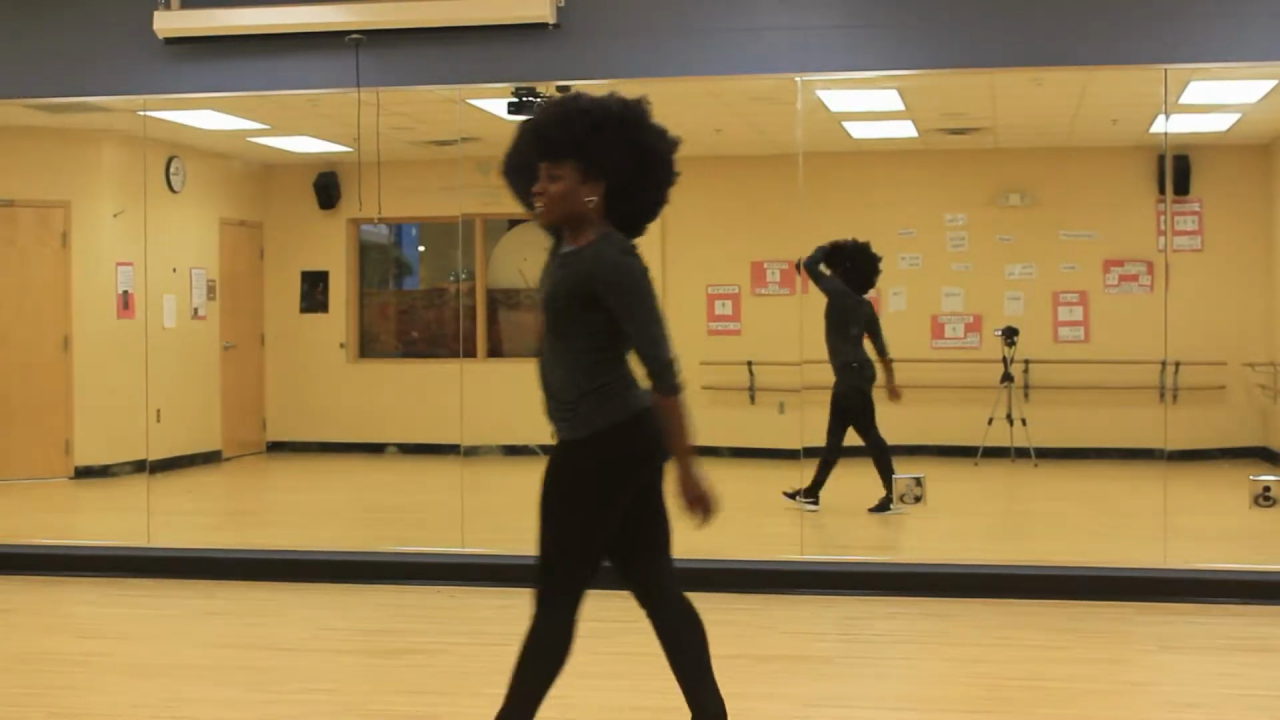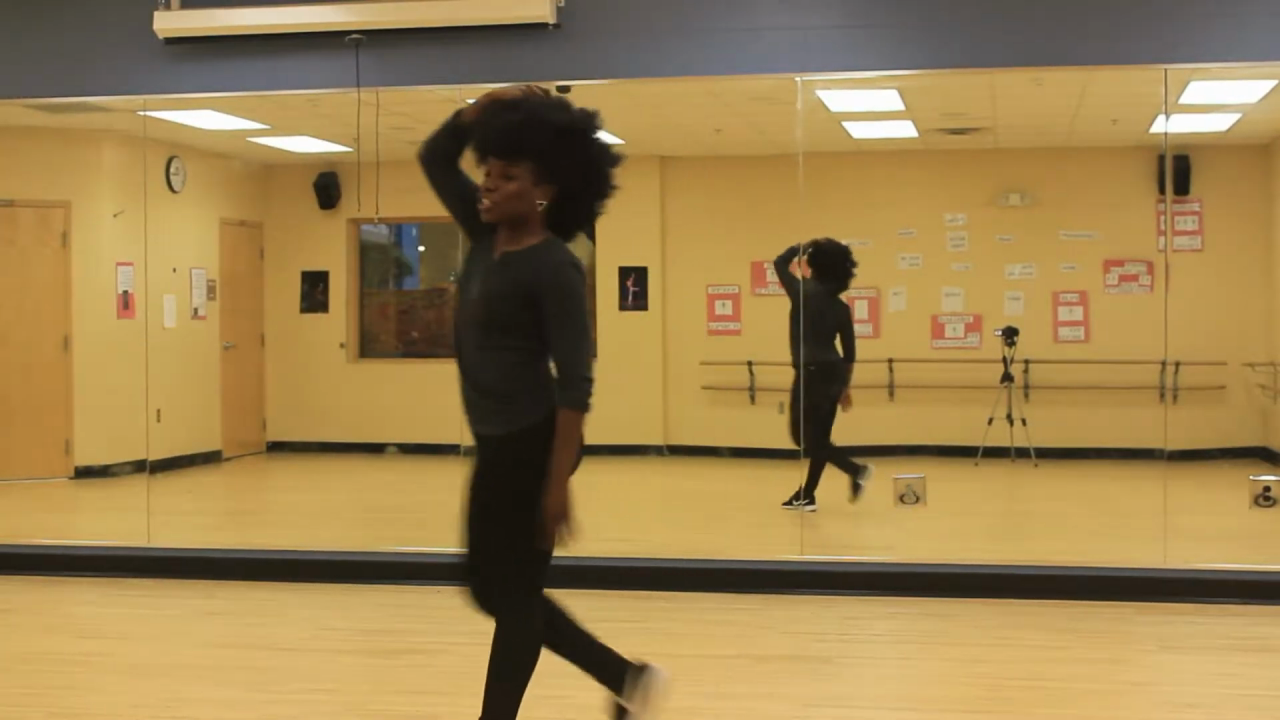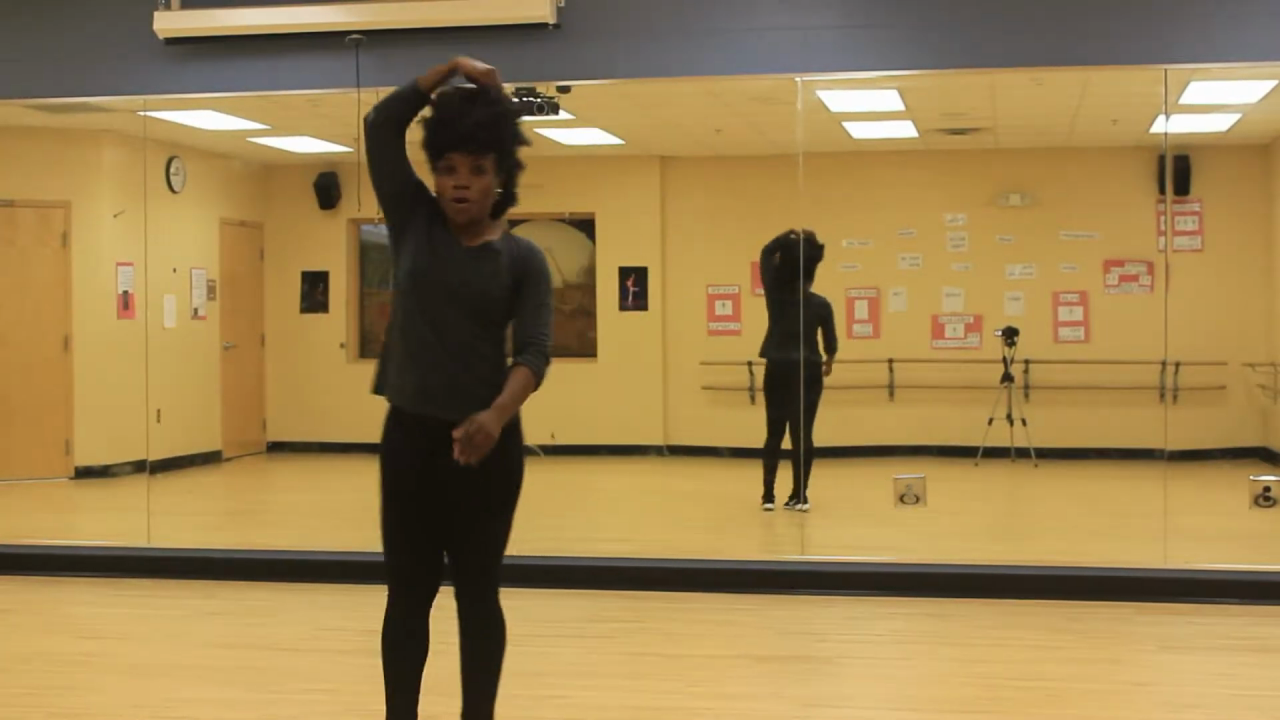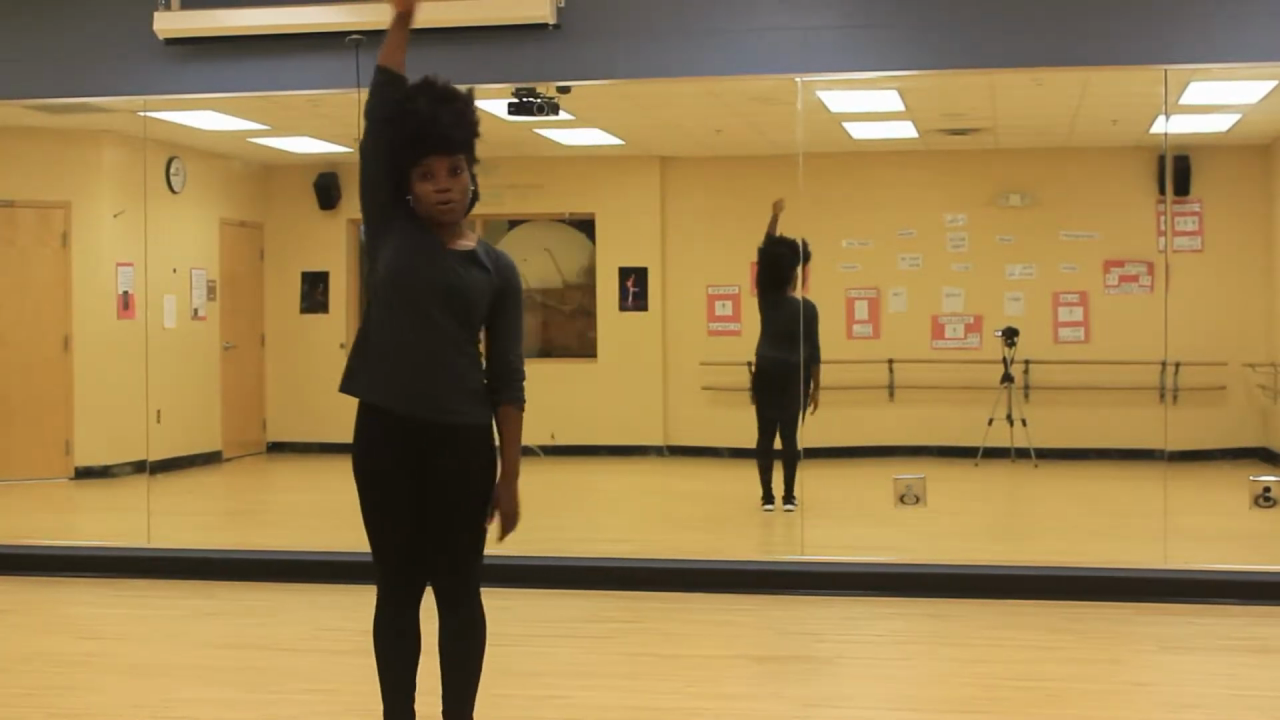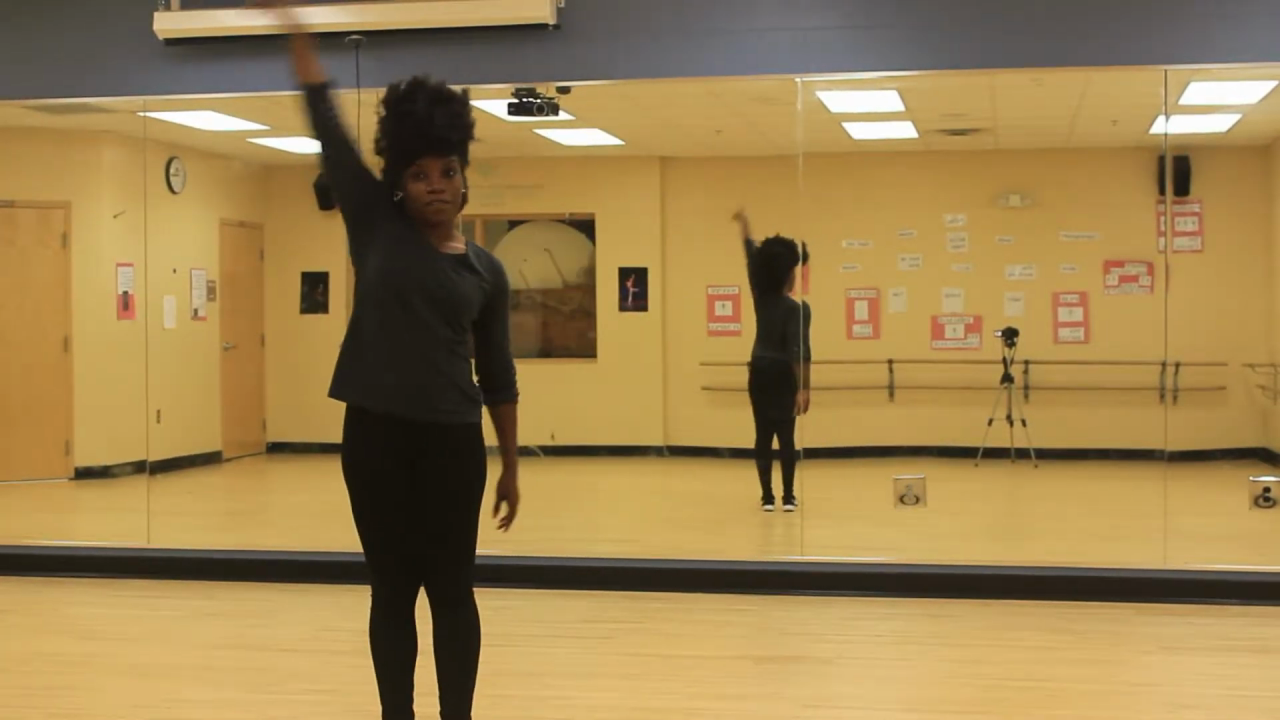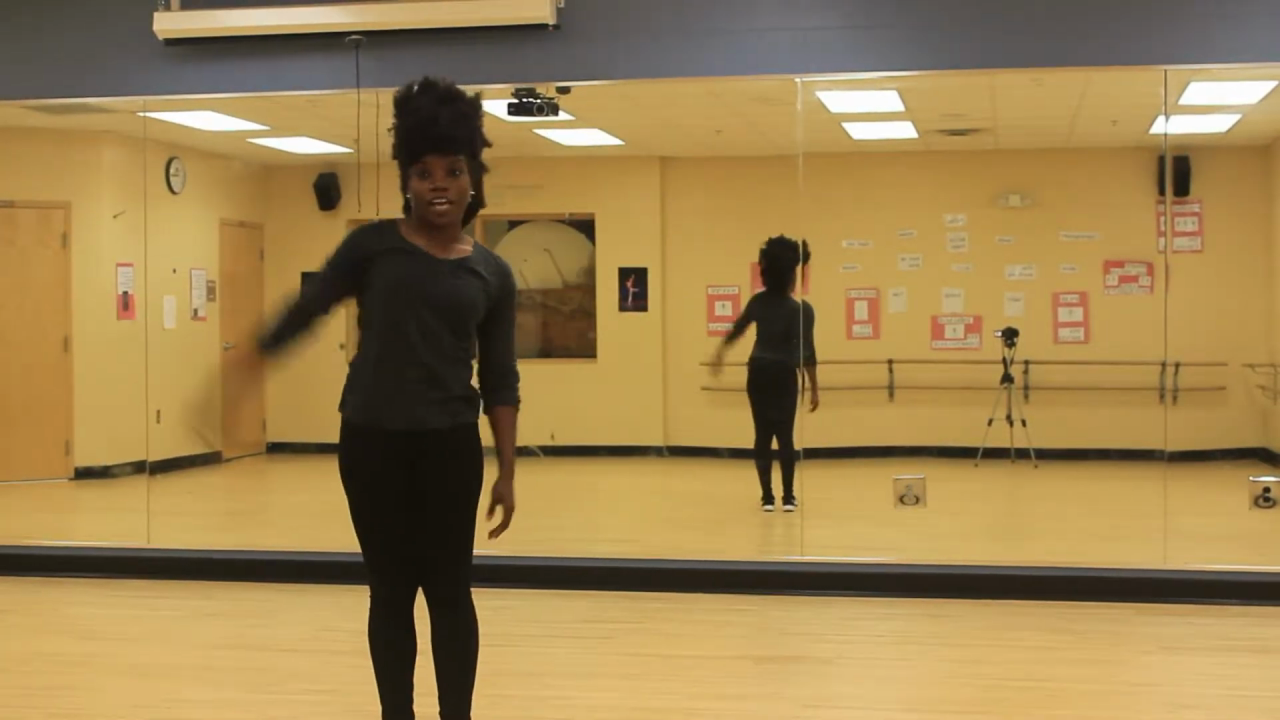
dt=0.3s
person 1, frame 1
left shoulder: (609, 259)
right shoulder: (571, 241)
left elbow: (659, 363)
right elbow: (512, 169)
left wrist: (685, 463)
right wrist: (548, 123)
left hip: (601, 444)
right hip: (620, 438)
left knee: (556, 594)
right knee: (657, 588)
person 1, frame 2
left shoulder: (557, 267)
right shoulder: (485, 235)
left elbow: (574, 381)
right elbow: (436, 154)
left wrist: (559, 480)
right wrist: (495, 102)
left hip: (532, 445)
right hip: (498, 443)
left knee: (512, 598)
right knee: (493, 584)
person 1, frame 3
left shoulder: (521, 258)
right shoulder: (414, 223)
left elbow: (534, 354)
right elbow: (380, 126)
left wrist: (497, 417)
right wrist: (450, 71)
left hip: (483, 437)
right hip: (411, 429)
left knee: (475, 588)
right knee: (407, 589)
person 1, frame 4
left shoulder: (496, 269)
right shoulder: (388, 228)
left elbow: (507, 377)
right elbow: (380, 115)
left wrist: (511, 472)
left hip: (463, 439)
right hip: (386, 432)
left knee: (458, 588)
right knee: (397, 587)
person 1, frame 5
left shoulder: (484, 270)
right shoulder: (374, 226)
left elbow: (498, 374)
right elbow: (331, 131)
left wrist: (509, 465)
left hip: (453, 441)
right hip: (376, 434)
left knee: (451, 587)
right knee: (392, 588)
person 1, frame 6
left shoulder: (491, 273)
right shoulder: (374, 242)
left elbow: (501, 378)
right elbow: (304, 312)
left wrist: (505, 470)
left hip: (442, 442)
right hip: (370, 437)
left knee: (448, 588)
right knee: (391, 586)
person 2, frame 1
left shoulder: (840, 293)
right shoulder: (865, 306)
left elbow: (809, 265)
right elbow: (879, 344)
left wrist: (829, 248)
right wrist: (890, 379)
left hip: (852, 372)
right hip: (858, 371)
left knee: (852, 434)
right knee: (835, 435)
person 2, frame 2
left shoulder: (801, 293)
right shoulder: (841, 307)
left elbow: (781, 262)
right elbow: (850, 350)
left wrist: (806, 246)
right wrist: (845, 386)
left hip: (809, 371)
right hip: (833, 371)
left knee: (804, 433)
right knee: (819, 433)
left ankle: (855, 469)
right ankle: (806, 494)
person 2, frame 3
left shoulder: (774, 292)
right shoulder: (820, 304)
left elbow: (766, 253)
right elbow: (830, 345)
left wrist: (792, 235)
right wrist: (828, 362)
left hip: (778, 369)
right hip: (809, 371)
left knee: (775, 432)
right knee: (802, 433)
left ankle: (769, 495)
right ankle: (799, 495)
person 2, frame 4
left shoulder: (765, 296)
right shoulder: (805, 308)
left elbow: (766, 253)
right elbow: (811, 352)
left wrist: (775, 217)
right wrist: (815, 386)
left hip: (764, 373)
right hip: (791, 375)
left knee: (765, 435)
right knee: (789, 435)
left ankle: (768, 496)
right ankle: (789, 496)
person 2, frame 5
left shoulder: (760, 297)
right shoulder: (797, 308)
left elbow: (753, 260)
right elbow: (801, 352)
left wrist: (744, 227)
right wrist: (804, 388)
left hip: (760, 373)
right hip: (784, 375)
left knee: (763, 435)
right knee: (786, 436)
left ankle: (767, 496)
right ankle: (788, 496)
person 2, frame 6
left shoulder: (758, 301)
right shoulder: (801, 309)
left elbow: (737, 330)
right elbow: (805, 352)
left wrist: (719, 354)
right wrist: (814, 388)
left hip: (757, 372)
right hip: (782, 375)
left knee: (763, 435)
right knee: (785, 435)
left ankle: (768, 495)
right ankle: (788, 497)
